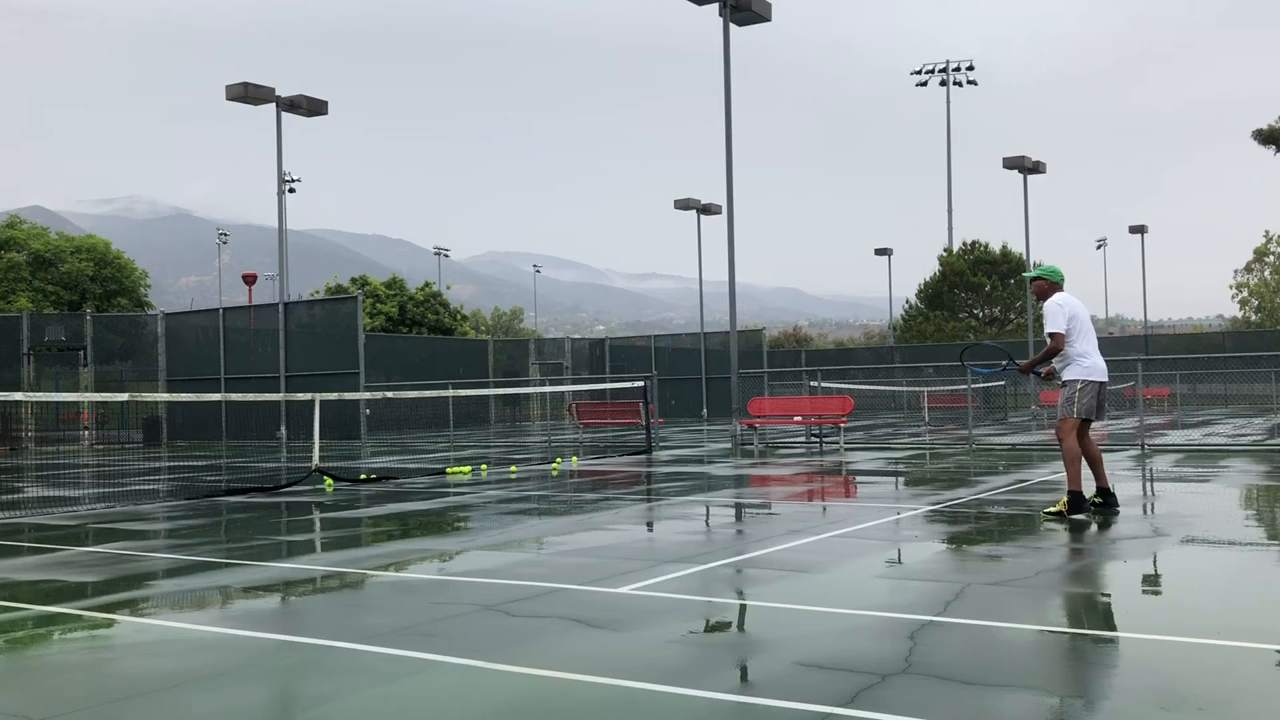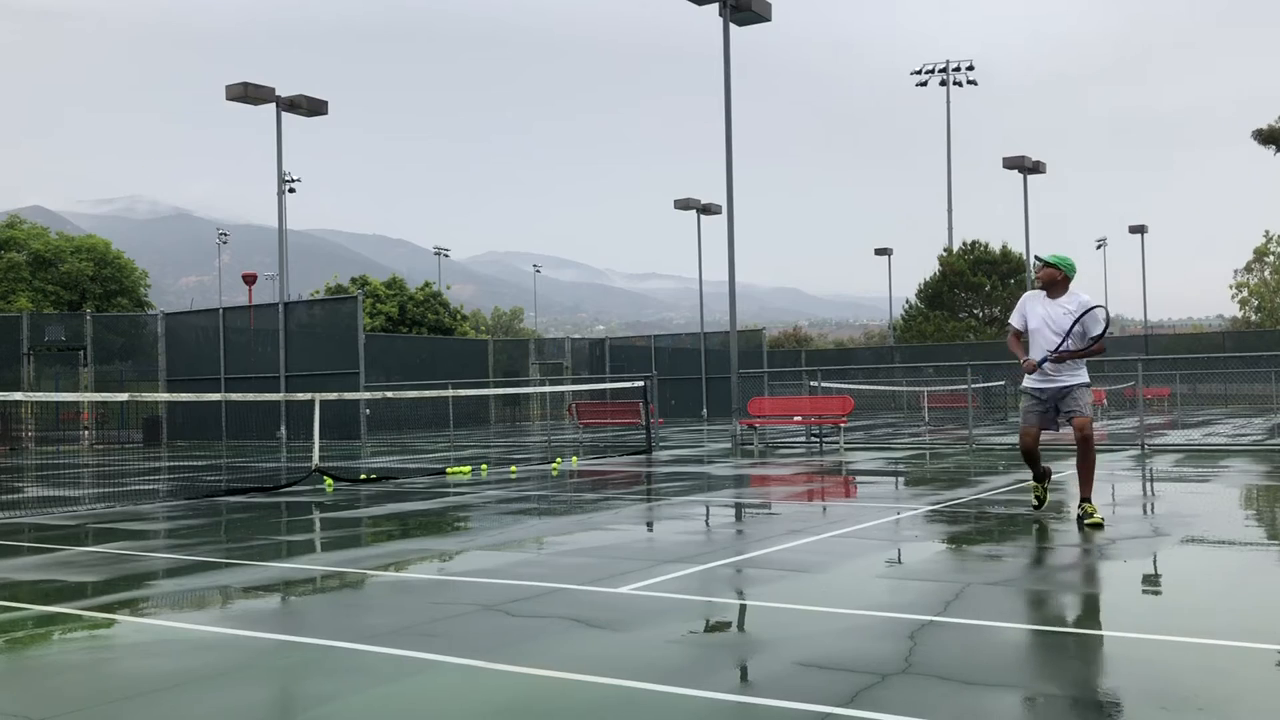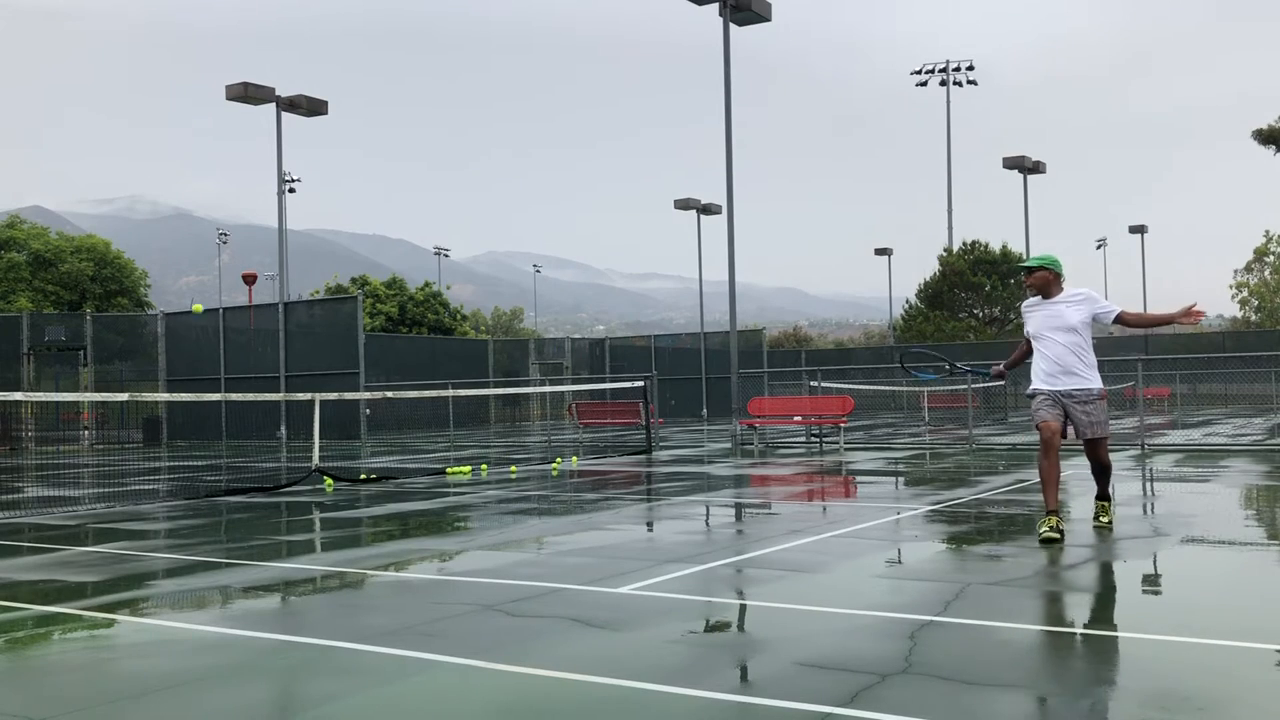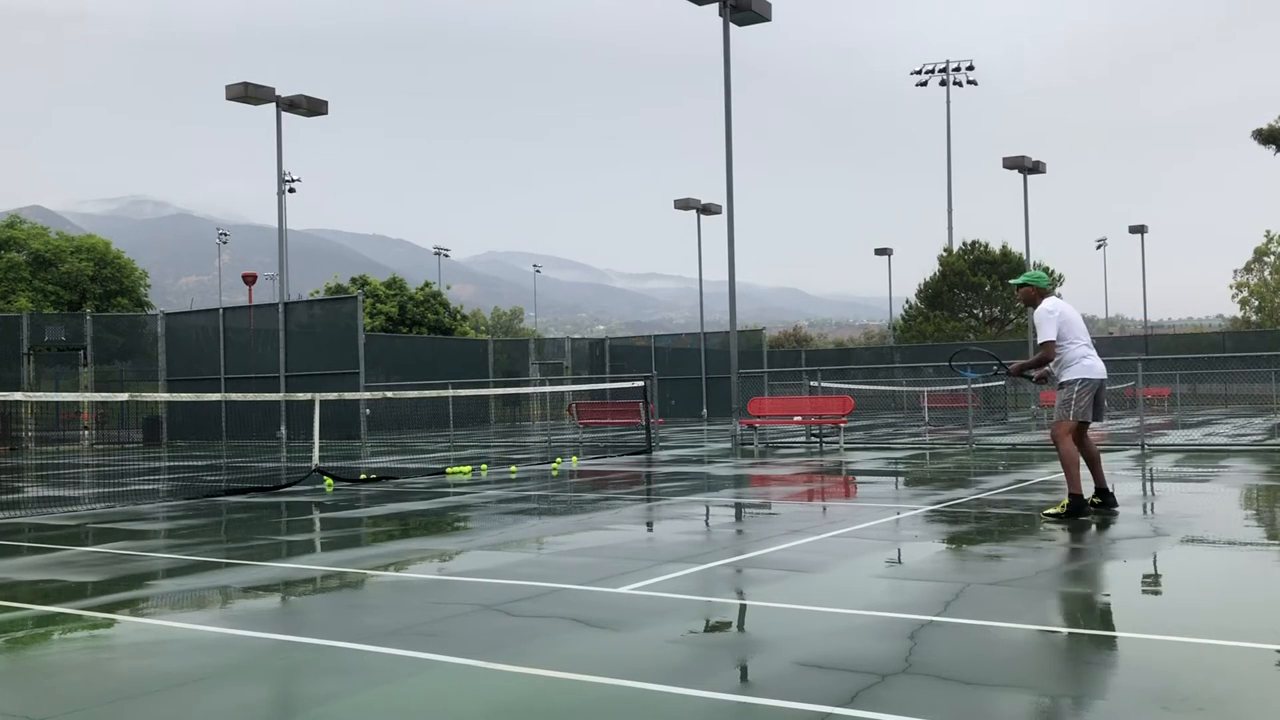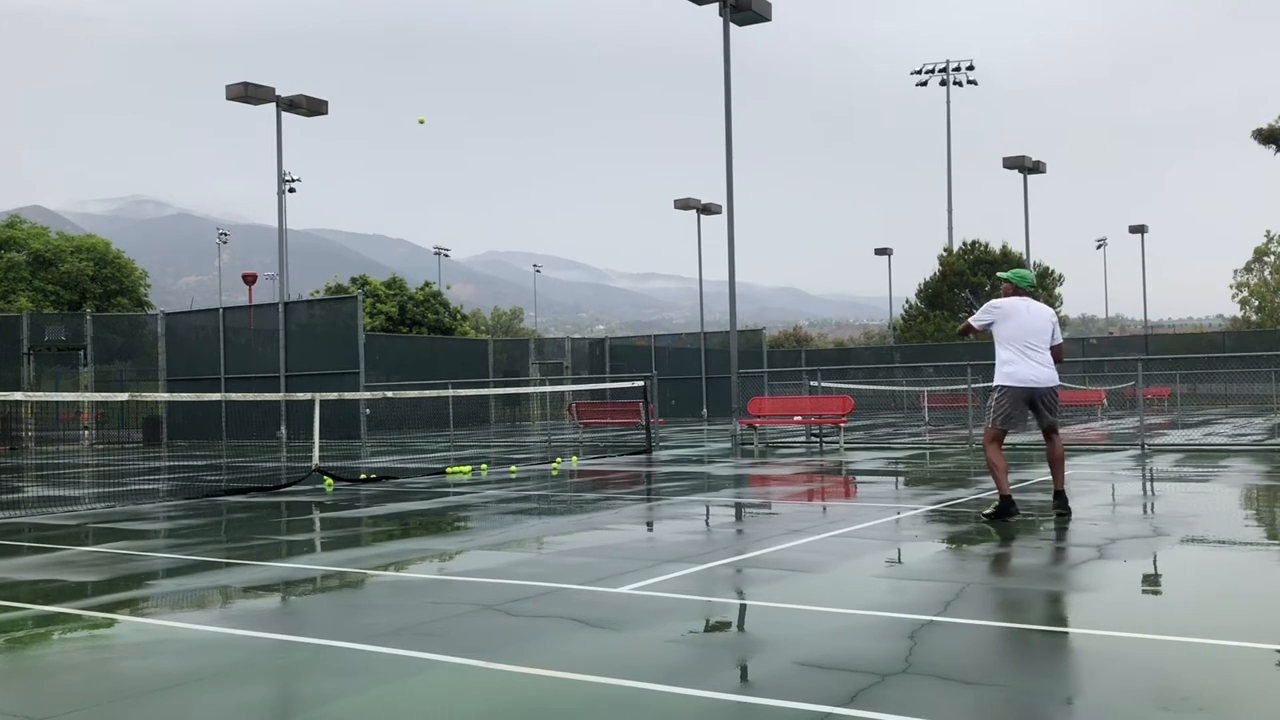
dt=1s
person 1, frame 1
left shoulder: (1053, 303)
right shoulder: (1070, 301)
left elbow: (1058, 344)
left wrist: (1031, 364)
right wrist: (1056, 368)
left hip: (1080, 375)
right hip: (1095, 372)
left knee: (1065, 432)
right knee: (1080, 434)
left ankle: (1075, 498)
right ankle: (1105, 496)
person 1, frame 2
left shoulder: (1082, 303)
right shoulder: (1029, 299)
left elbow: (1100, 345)
right elbow: (1013, 337)
left wrist: (1072, 354)
right wrist: (1024, 359)
left hip: (1074, 382)
right hip: (1035, 385)
left knee: (1084, 433)
right knee: (1027, 444)
left ankle: (1085, 504)
right ankle: (1040, 476)
person 1, frame 3
left shoulder: (1084, 298)
right shoulder: (1028, 308)
left elbow: (1127, 318)
left wrist: (1174, 317)
right wrist: (1005, 367)
left hip: (1085, 389)
right hip: (1045, 390)
left knee: (1098, 453)
right knee: (1048, 439)
left ankle: (1103, 499)
right ankle: (1052, 517)
person 1, frame 4
left shoulder: (1044, 310)
right shoulder: (1059, 305)
left elbow: (1048, 353)
left wrist: (1022, 367)
right wrist: (1049, 371)
left hip: (1079, 376)
right hip: (1094, 372)
left knee: (1061, 434)
right knee: (1078, 435)
left ankle: (1075, 501)
right ankle: (1103, 495)
person 1, frame 5
left shoulder: (996, 306)
right shoulder: (1048, 312)
left elbow: (964, 329)
right elbow: (1058, 356)
left wrist: (978, 324)
left hip: (1010, 383)
right hip: (1046, 381)
left knee: (992, 442)
right knee: (1052, 435)
left ankle: (1006, 501)
right ankle: (1060, 497)
